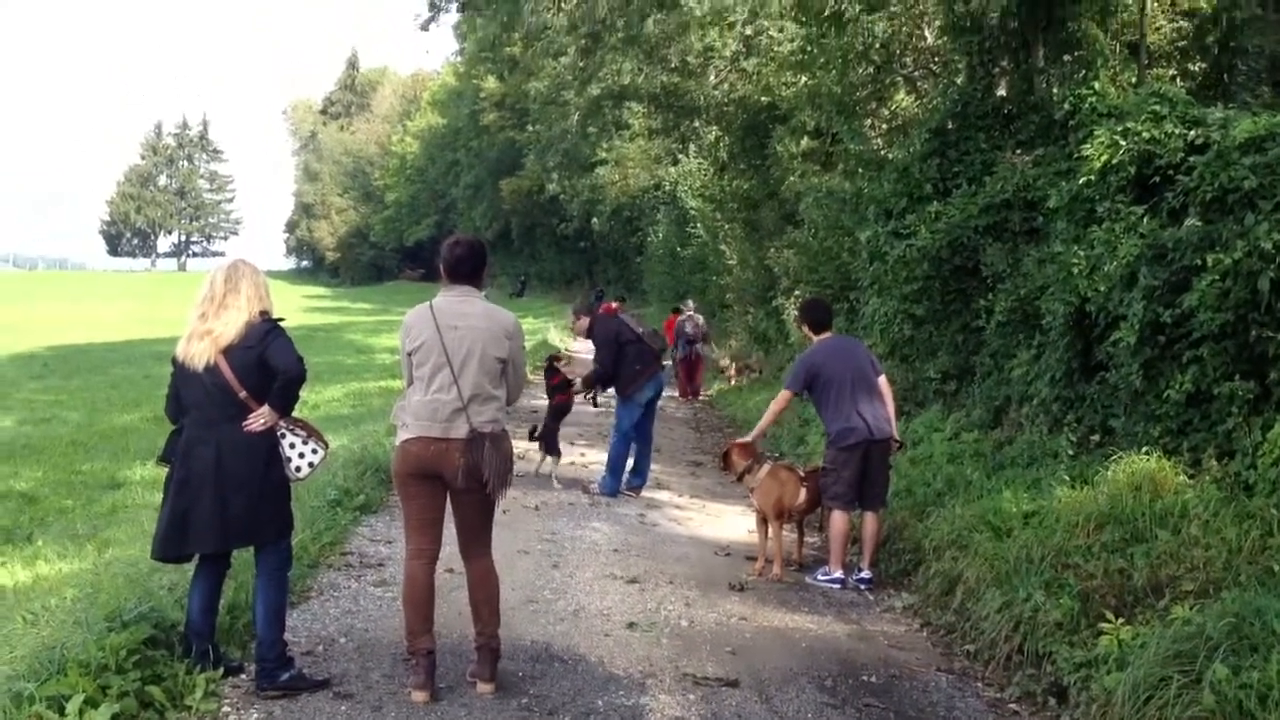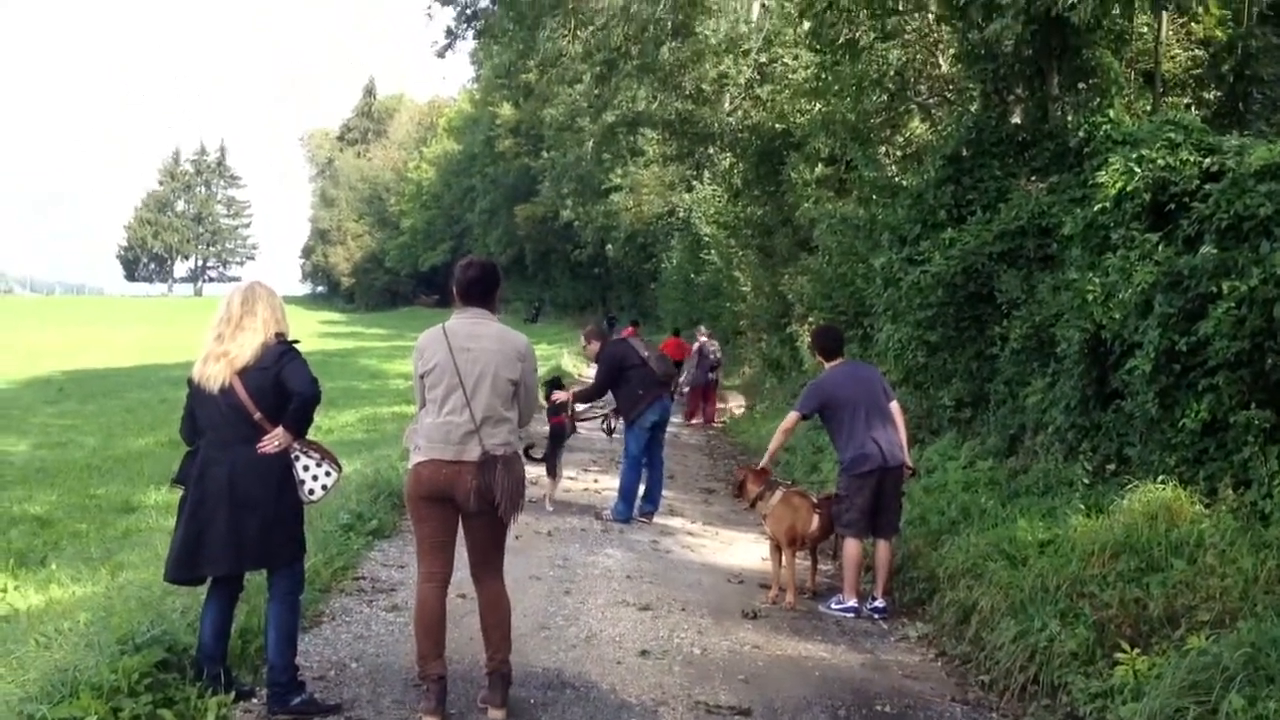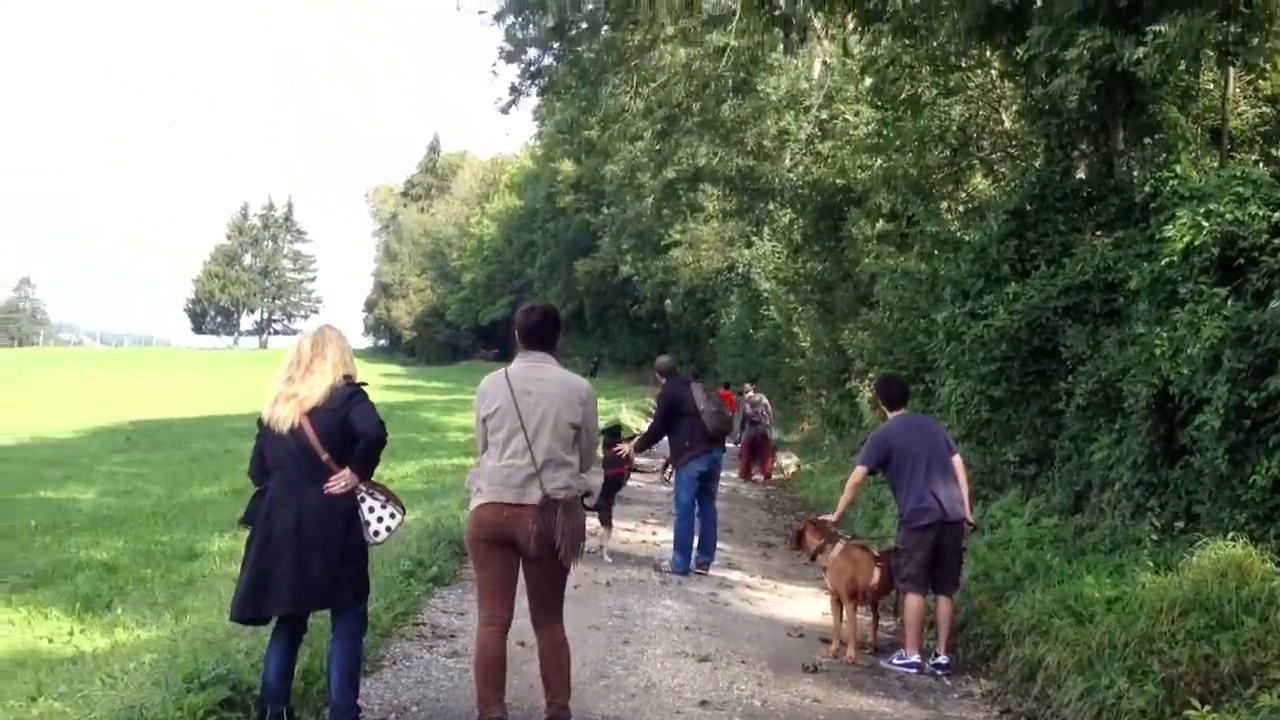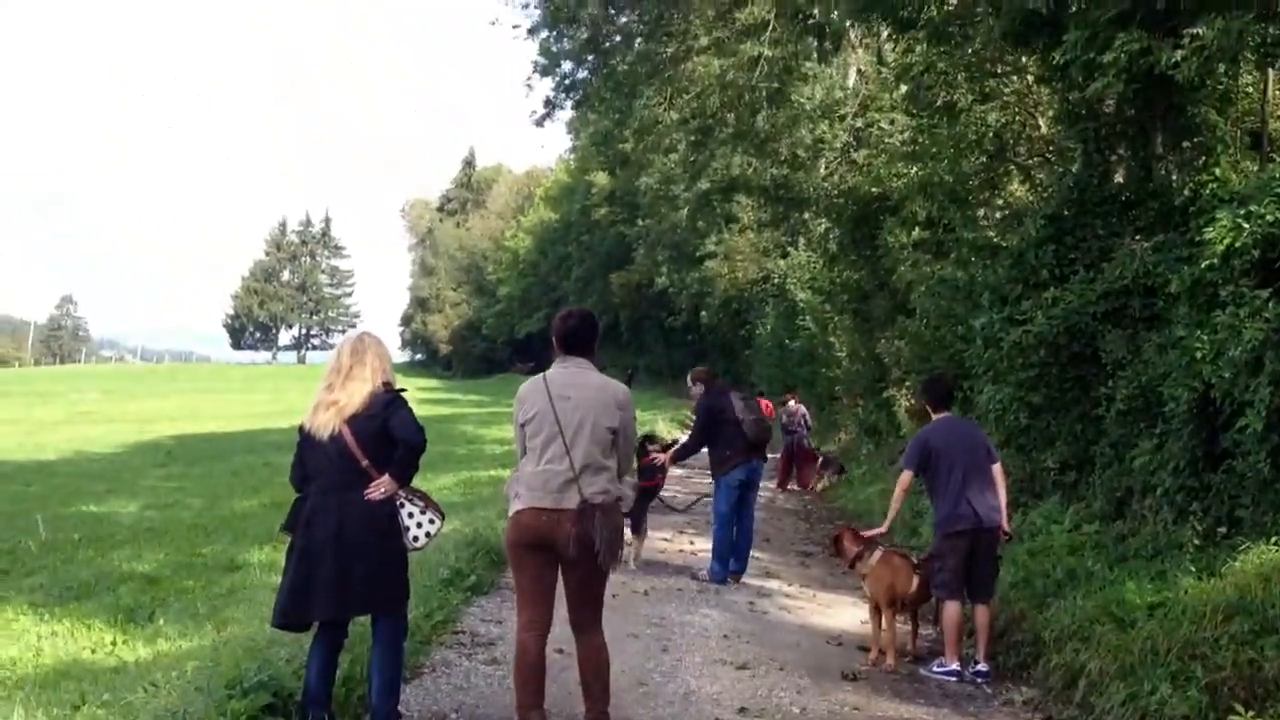
dt=0.7s
person 1, frame 1
left shoulder: (416, 319)
right shoulder: (504, 323)
left elbow: (409, 381)
right elbow: (513, 391)
left hip: (418, 443)
right hip: (478, 446)
left knee: (420, 553)
right knee: (478, 552)
left ankle: (421, 666)
right ankle: (486, 659)
person 1, frame 2
left shoulder: (428, 341)
right shoulder: (517, 345)
left elbow: (421, 404)
right elbow: (526, 413)
left hip: (431, 465)
right hip: (491, 469)
left knee: (431, 577)
right knee: (490, 576)
person 1, frame 3
left shoulder: (491, 385)
right shoulder: (578, 389)
left elbow: (482, 448)
right elbow: (587, 458)
left hip: (493, 509)
left knee: (492, 620)
right knee: (549, 621)
person 1, frame 4
left shoulder: (529, 390)
right shoulder: (617, 394)
left elbow: (520, 454)
right elbow: (625, 463)
left hip: (531, 513)
right hip: (591, 517)
left knee: (531, 625)
right knee: (588, 627)
person 2, frame 1
left shoulder: (190, 343)
right shoulder: (262, 333)
left elbow: (175, 410)
right elbow: (292, 369)
right wrist: (275, 409)
left hip: (200, 464)
right hip: (250, 464)
left knee: (211, 558)
right knee: (272, 562)
left ankle: (200, 655)
right ankle: (273, 669)
person 2, frame 2
left shoulder: (205, 365)
right shoulder: (278, 355)
left elbow: (189, 431)
right elbow: (307, 391)
right wrist: (290, 431)
left hip: (215, 485)
right hip: (264, 487)
left knee: (224, 581)
right knee: (284, 584)
left ankle: (211, 677)
person 2, frame 3
left shoulder: (276, 406)
right shoulder: (346, 397)
left elbow: (258, 472)
right elbow: (374, 434)
right wrist: (357, 472)
left hip: (281, 526)
right hip: (331, 527)
left knee: (290, 621)
right knee: (348, 623)
person 2, frame 4
left shoulder: (317, 413)
right shoulder: (385, 403)
left elbow: (299, 477)
right elbow: (413, 440)
right wrist: (396, 478)
left hip: (322, 531)
right hip: (371, 531)
left knee: (330, 626)
right knee: (387, 628)
person 3, frame 1
left shoulder: (809, 359)
right shoulder: (858, 345)
left elbow: (779, 403)
right elbow: (885, 388)
left wrist: (754, 435)
right wrist: (894, 430)
left hip: (847, 437)
right hip: (880, 434)
left knee: (839, 505)
right knee: (871, 506)
left ankle: (835, 571)
right ankle: (865, 571)
person 3, frame 2
left shoulder: (820, 385)
right shoulder: (870, 371)
left elbow: (787, 427)
right elbow: (896, 412)
left wrist: (765, 462)
right wrist: (906, 455)
left hip: (860, 464)
right hip: (892, 460)
left knee: (852, 532)
right knee: (884, 534)
left ankle: (849, 600)
right ankle: (879, 600)
person 3, frame 3
left shoulder: (883, 435)
right shoulder: (933, 424)
left elbow: (856, 480)
right elbow: (959, 467)
left wrist: (837, 514)
right wrist: (966, 509)
left hip: (919, 517)
right hip: (952, 515)
left knee: (913, 587)
right knee: (945, 589)
left ankle: (911, 655)
right ankle: (942, 655)
person 3, frame 4
left shoulder: (925, 437)
right shoulder: (975, 430)
left elbow: (904, 485)
right elbow: (998, 474)
left wrist: (886, 525)
right wrist: (1003, 517)
left hip: (954, 524)
right hip: (988, 522)
left knee: (951, 595)
right knee: (982, 597)
left ankle: (951, 663)
right ankle: (981, 663)
person 4, frame 1
left shoulder: (602, 330)
right shoulder: (609, 324)
left elbow: (605, 368)
left wrist: (585, 383)
right wrist: (599, 385)
left hip: (637, 383)
right hip: (653, 378)
left knee: (621, 435)
right knee: (643, 435)
left ankle: (609, 486)
right ankle: (635, 483)
person 4, frame 2
left shoulder: (609, 353)
right shoulder: (623, 347)
left elbow: (599, 389)
left wrist: (571, 396)
right wrist: (620, 408)
left hip: (644, 407)
right hip: (662, 400)
left knee: (632, 460)
right knee: (654, 458)
left ankle: (622, 512)
right ankle: (647, 510)
person 4, frame 3
left shoulder: (668, 392)
right shoulder: (695, 388)
left elbow: (658, 428)
left wrist: (635, 446)
left hip: (692, 456)
right hip: (714, 451)
left knee: (684, 510)
right knee: (707, 508)
left ankle: (680, 563)
right ankle: (703, 561)
person 4, frame 4
left shoulder: (707, 403)
right shoulder: (731, 397)
left elbow: (697, 440)
left wrist: (672, 457)
right wrist: (679, 450)
left hip: (732, 465)
right hip: (754, 460)
left knee: (723, 520)
right knee: (745, 518)
left ankle: (718, 572)
right ankle: (736, 570)
